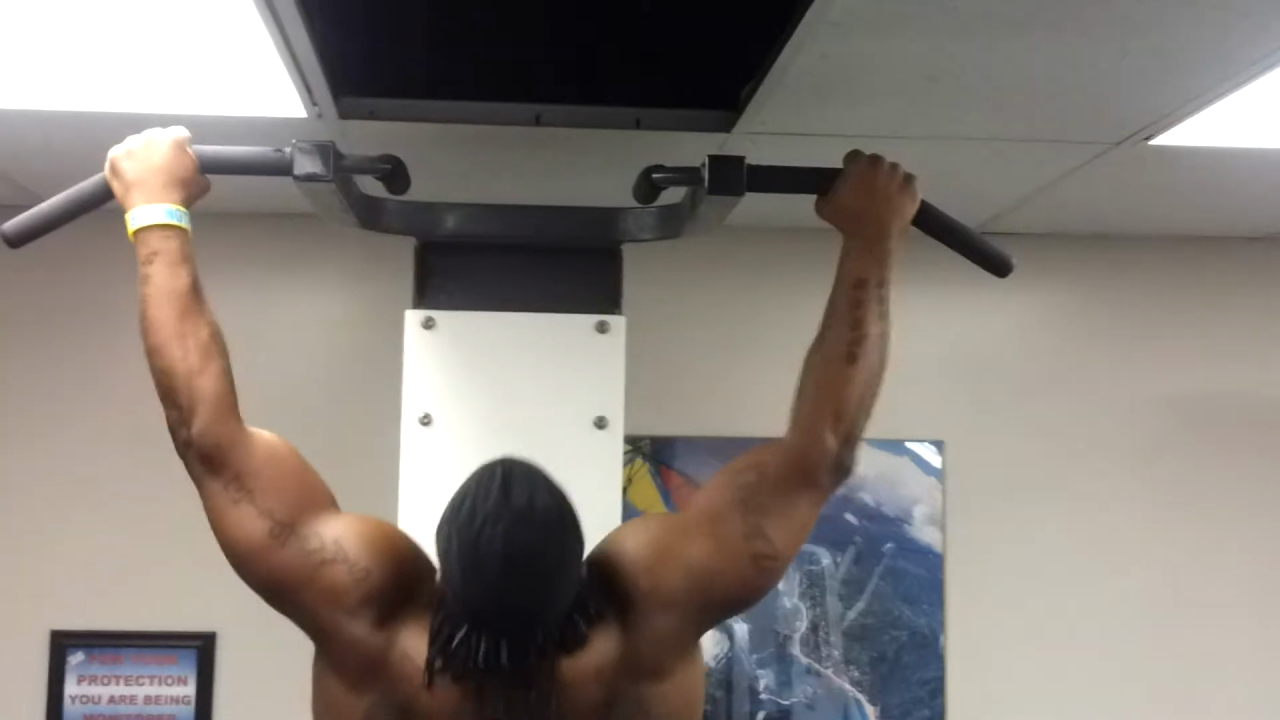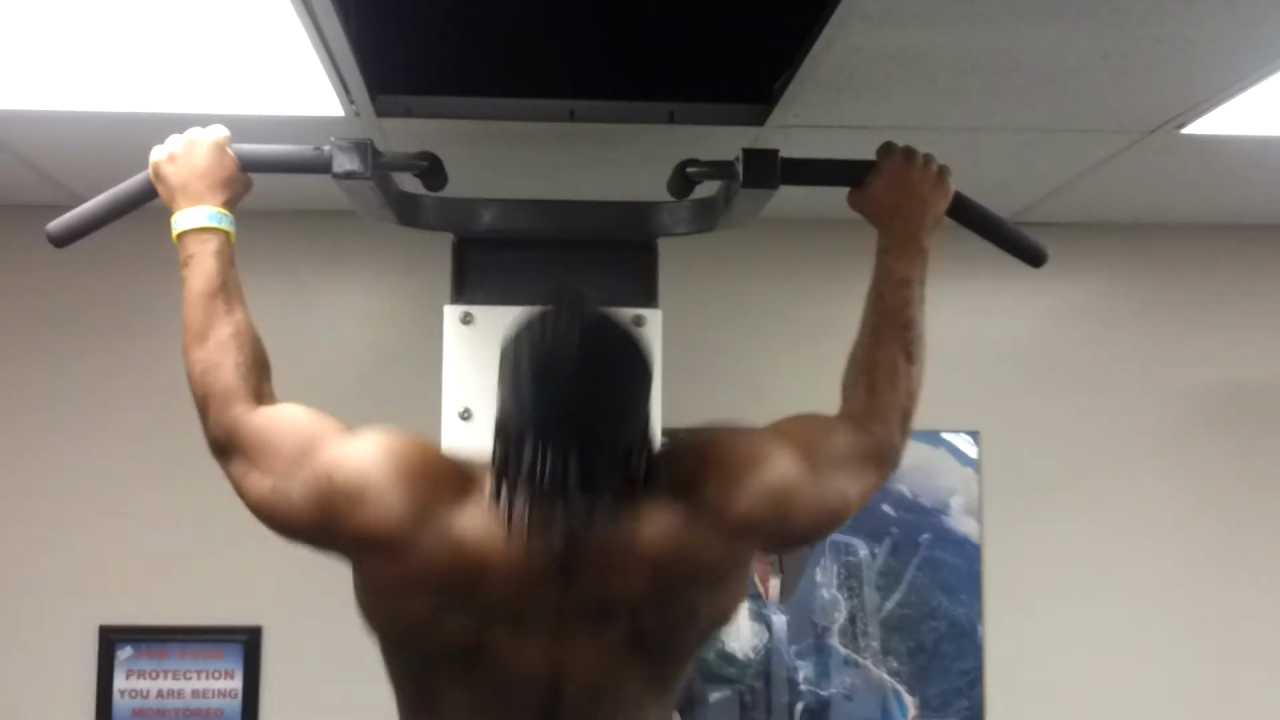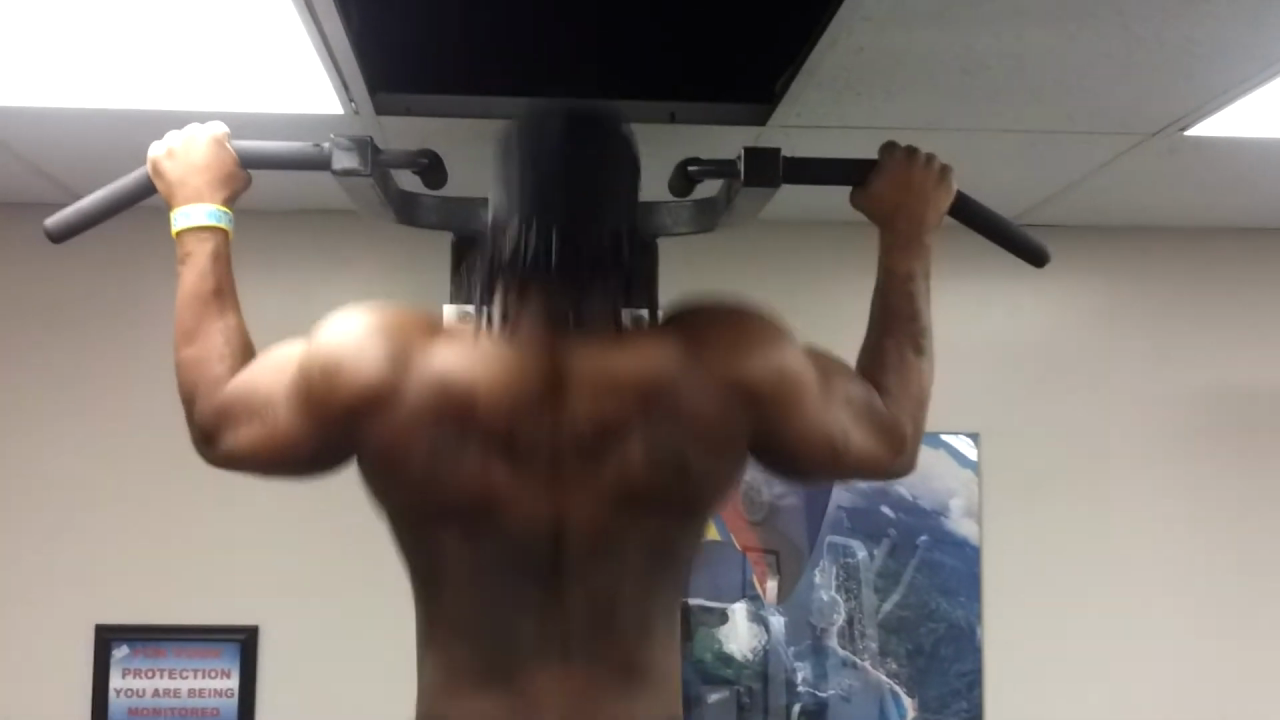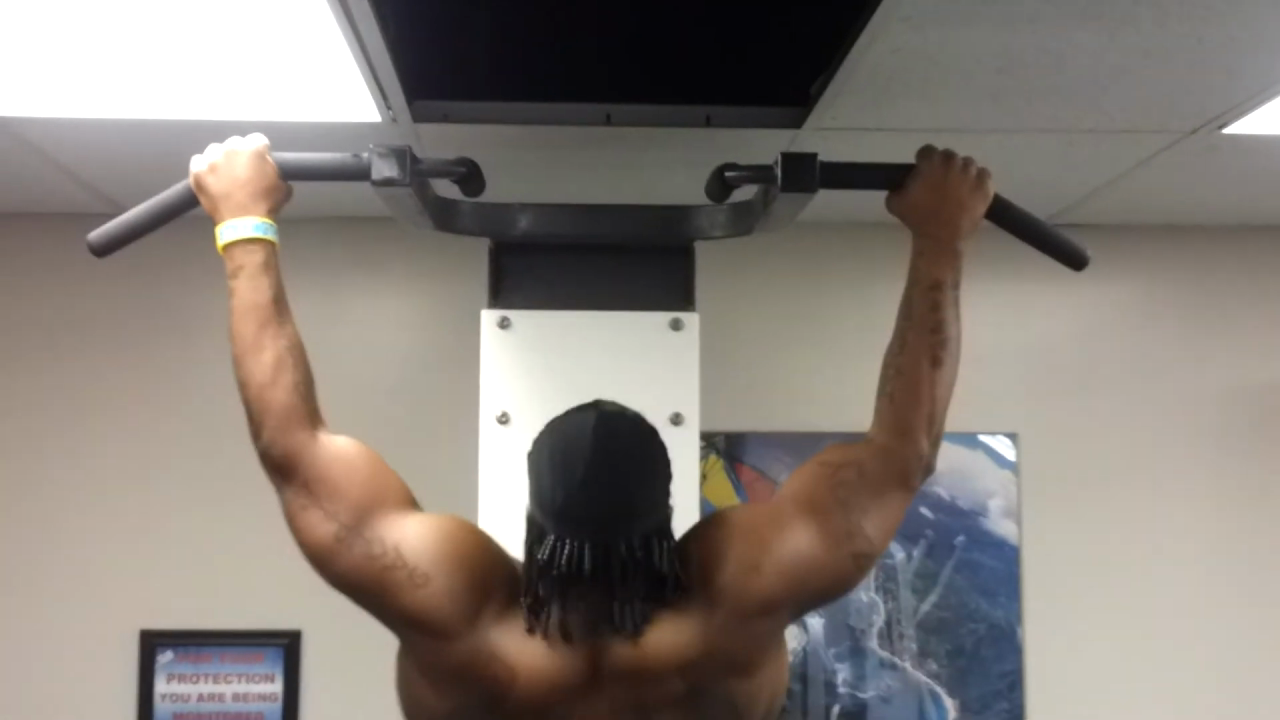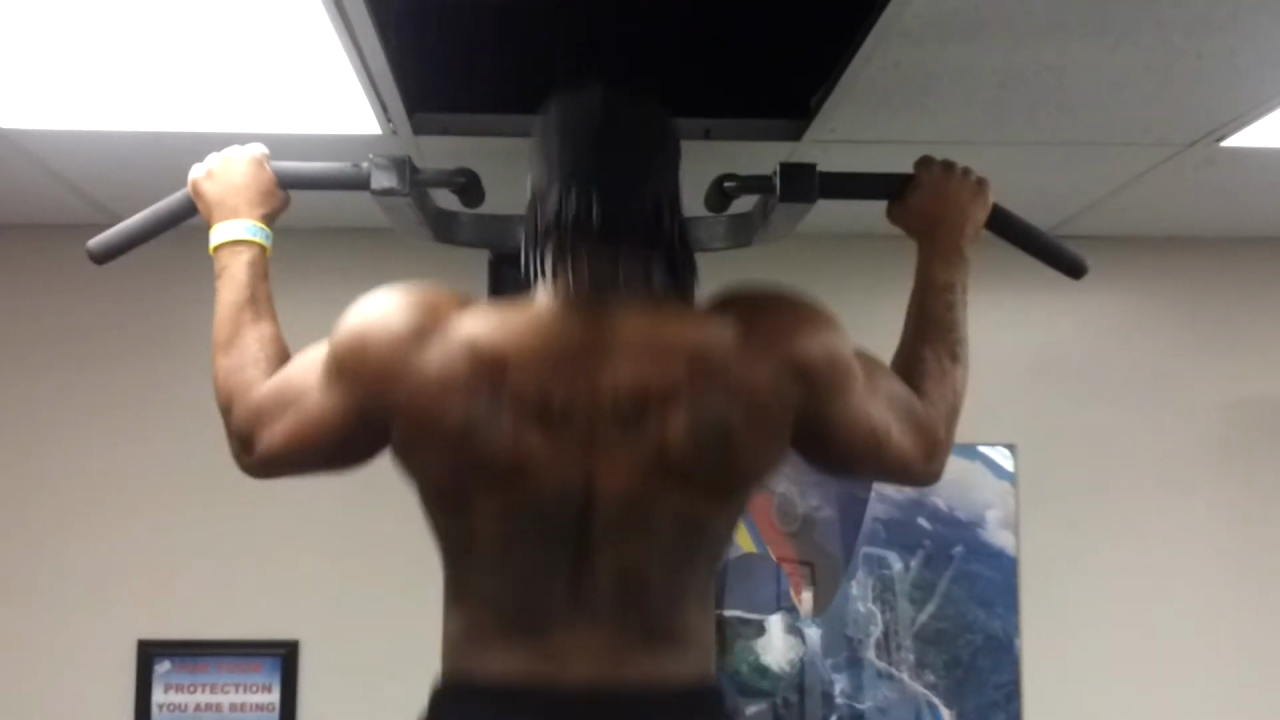
dt=0.5s
person 1, frame 1
left shoulder: (368, 628)
right shoulder: (650, 633)
left elbow: (206, 432)
right elbow: (821, 448)
left wrist: (156, 214)
right wrist: (868, 242)
person 1, frame 2
left shoulder: (403, 513)
right shoulder: (708, 520)
left elbow: (235, 420)
right elbow: (875, 436)
left wrist: (201, 216)
right wrist: (903, 238)
person 1, frame 3
left shoulder: (386, 363)
right shoulder: (723, 364)
left elbow: (215, 417)
right elbow: (891, 436)
left wrist: (200, 209)
right wrist: (908, 230)
person 1, frame 4
left shoulder: (454, 618)
right shoulder: (731, 615)
left elbow: (289, 442)
right elbow: (901, 454)
left wrist: (247, 227)
right wrist: (937, 244)
person 1, frame 5
left shoulder: (413, 342)
right shoulder: (768, 350)
left elbow: (254, 426)
right elbow: (922, 440)
left wrist: (239, 228)
right wrist: (944, 247)
